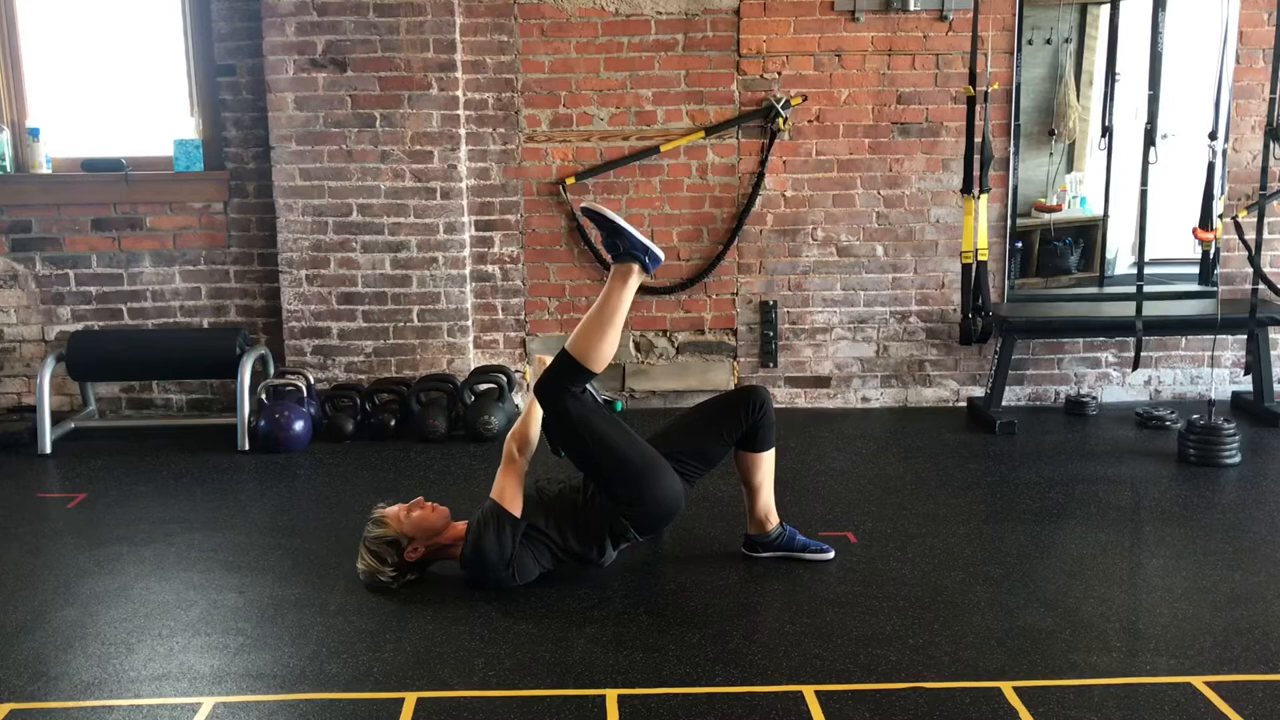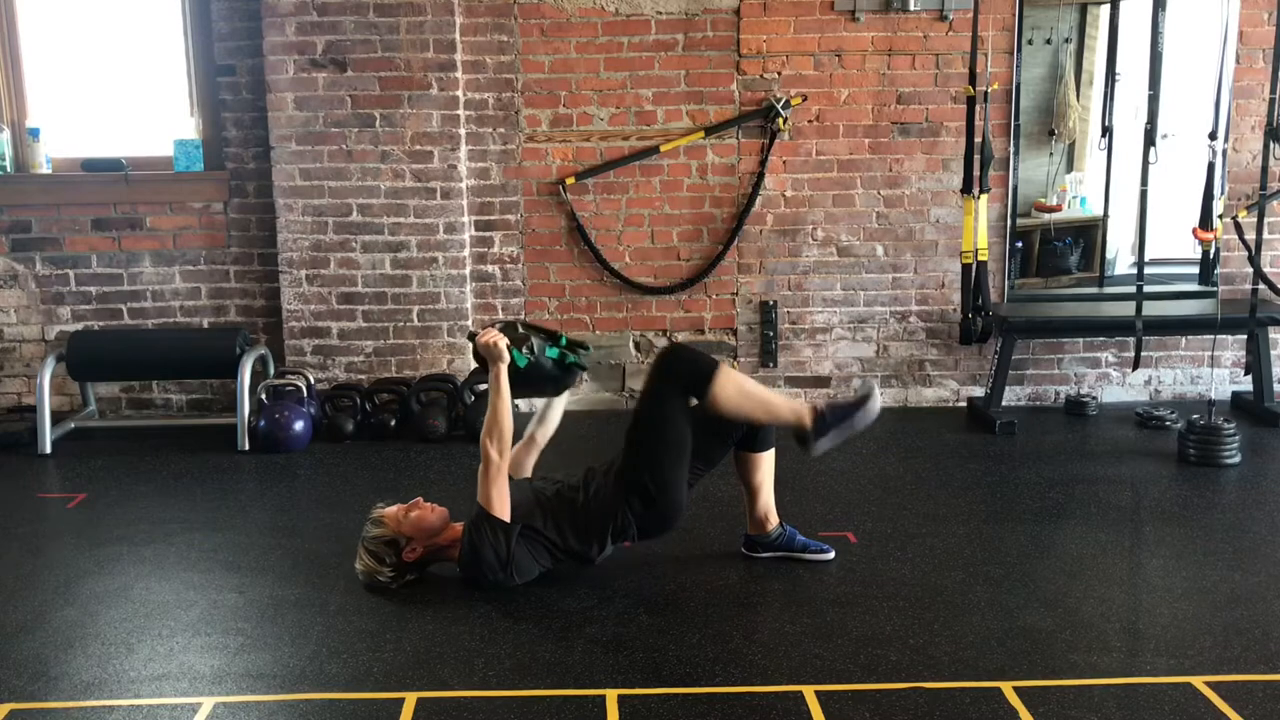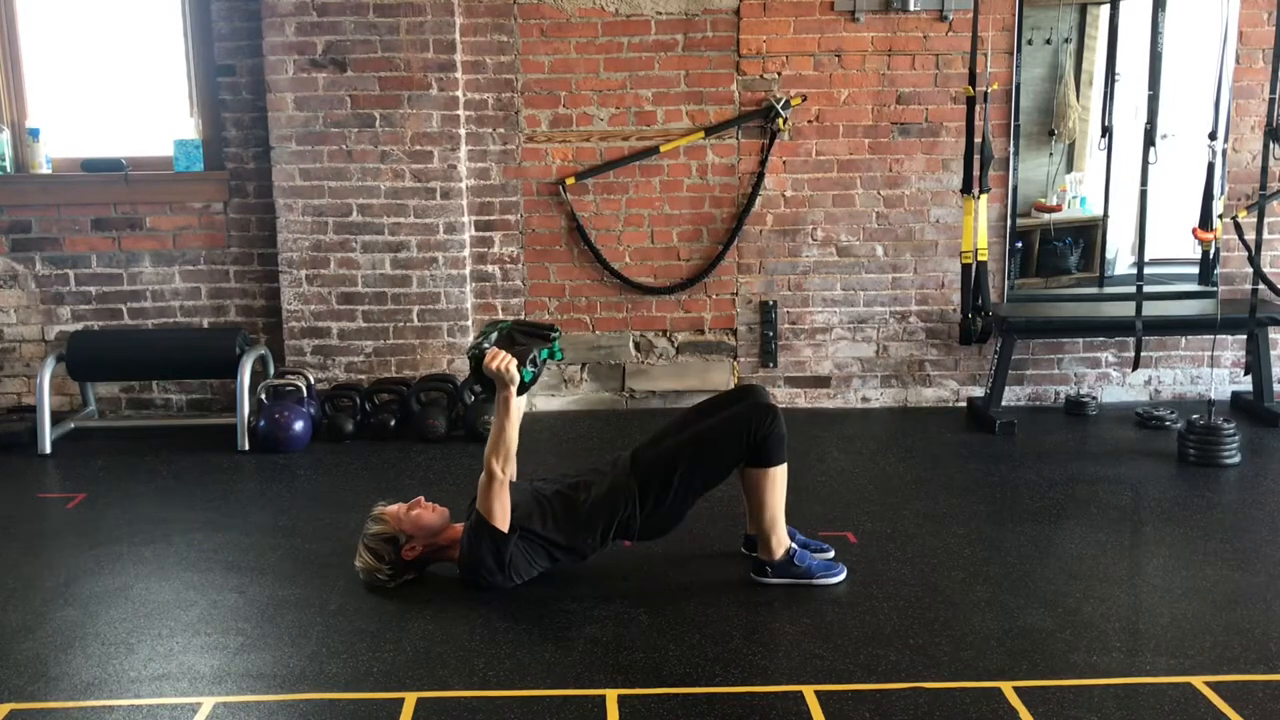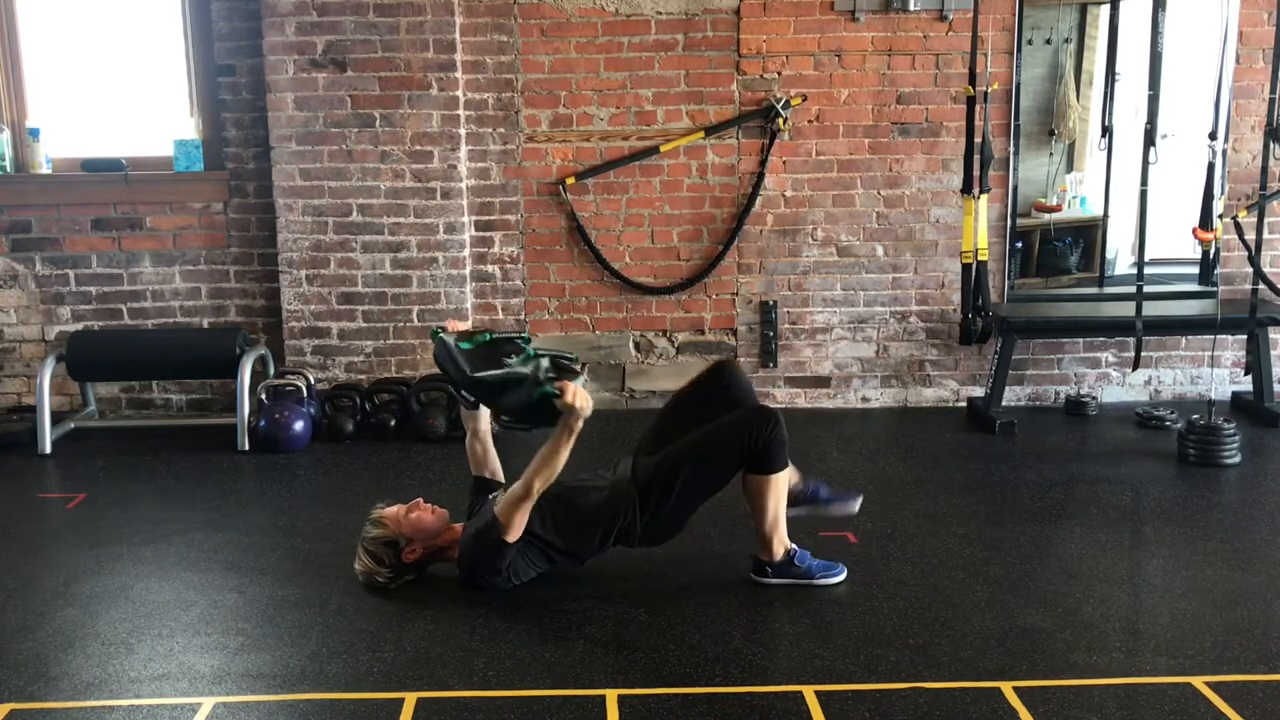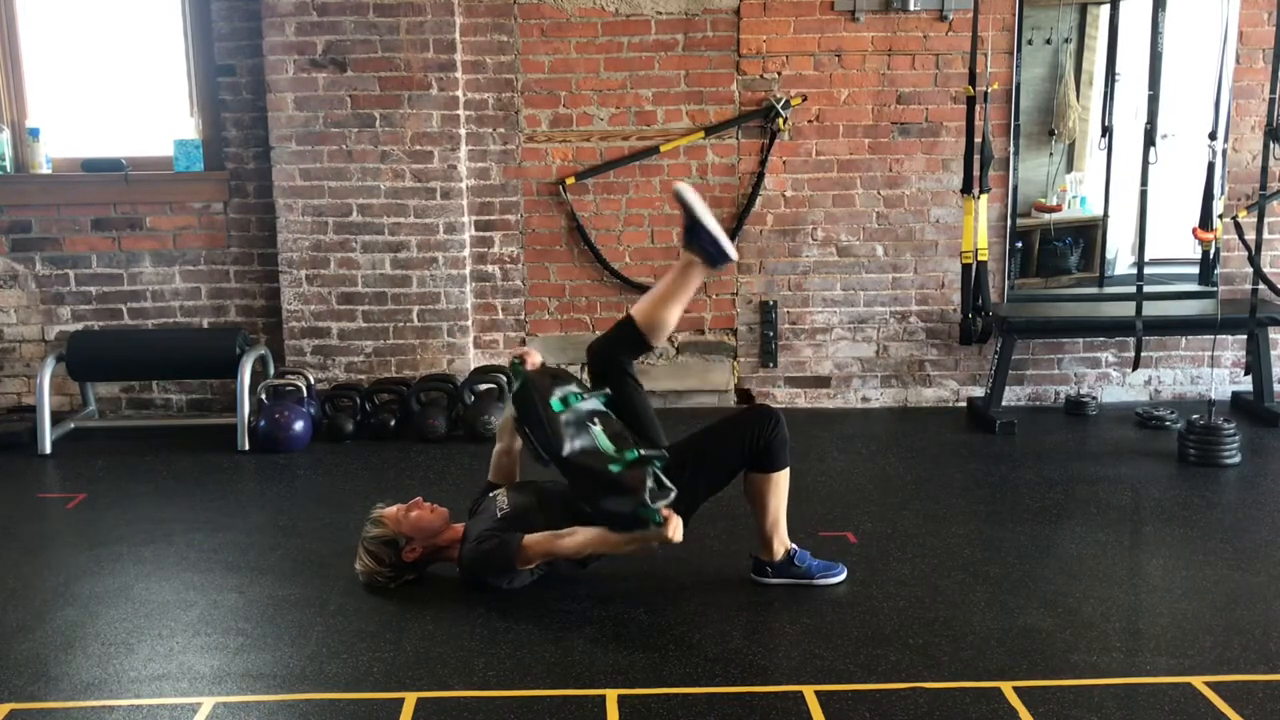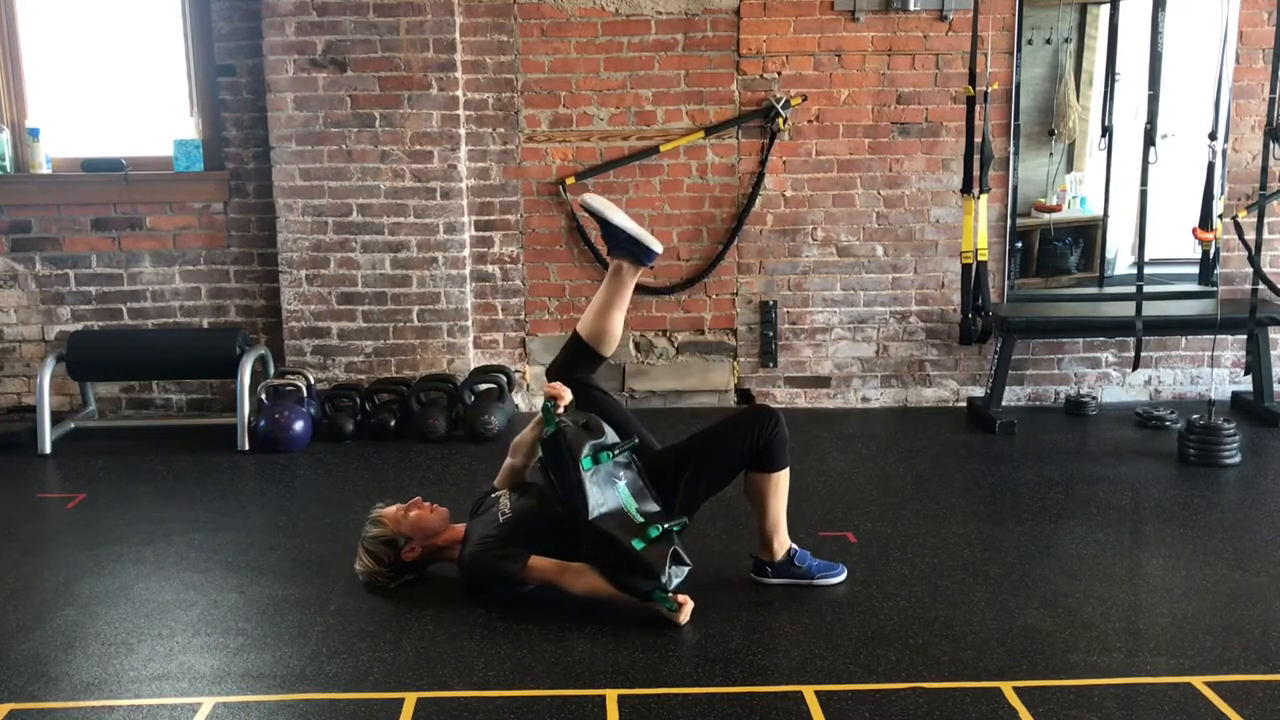
dt=0.7s
person 1, frame 1
left shoulder: (482, 532)
right shoulder: (484, 554)
right elbow: (517, 454)
right wrist: (542, 383)
left hip: (649, 487)
right hip: (644, 497)
left knee: (751, 402)
right knee: (558, 389)
left ankle: (766, 531)
right ankle: (629, 269)
person 1, frame 2
left shoulder: (479, 531)
right shoulder: (483, 558)
left elbow: (529, 446)
right elbow: (493, 459)
right wrist: (498, 368)
left hip: (618, 486)
right hip: (641, 502)
left knee: (748, 404)
right knee: (677, 363)
left ankle: (766, 532)
right ankle: (811, 420)
person 1, frame 3
left shoulder: (477, 524)
right shoulder: (481, 558)
left elbow: (502, 457)
right elbow: (496, 470)
left wrist: (513, 382)
right wrist: (506, 389)
left hip: (629, 472)
right hip: (643, 498)
left knee: (751, 398)
right knee: (762, 422)
left ankle: (763, 531)
right ankle: (776, 556)
person 1, frame 4
left shoulder: (479, 515)
right shoulder: (480, 557)
left elbow: (478, 437)
right elbow: (528, 490)
right wrist: (568, 425)
left hip: (632, 475)
right hip: (647, 504)
left knee: (726, 376)
right knee: (762, 424)
left ankle: (791, 490)
right ankle: (777, 557)
person 1, frame 5
left shoulder: (483, 513)
right shoulder: (483, 556)
left elbow: (506, 445)
right elbow: (561, 544)
right wrist: (653, 534)
left knee: (608, 355)
right knee: (762, 423)
left ankle: (699, 258)
right ankle: (776, 558)
person 1, frame 6
left shoulder: (486, 511)
right shoulder: (481, 559)
left elbow: (518, 457)
right elbow: (566, 575)
left wrist: (549, 412)
right wrist: (657, 599)
right hip: (654, 496)
left knee: (567, 375)
right knee: (763, 424)
left ankle: (627, 261)
